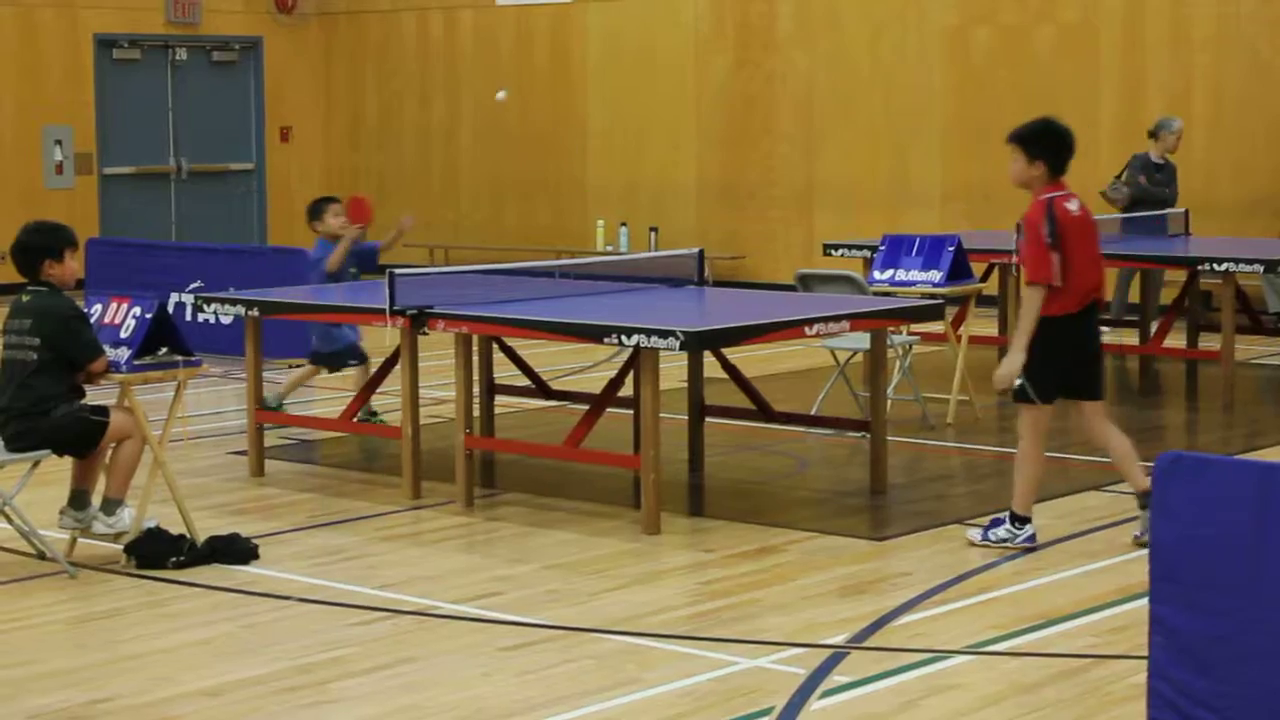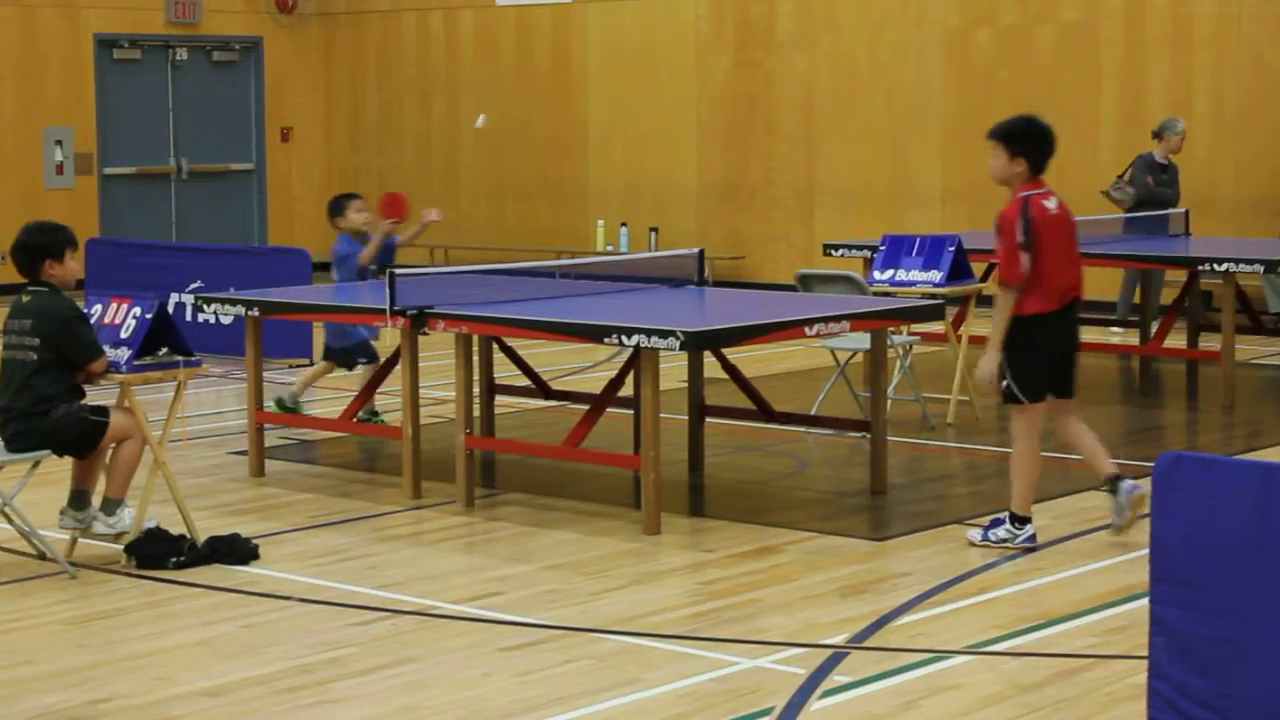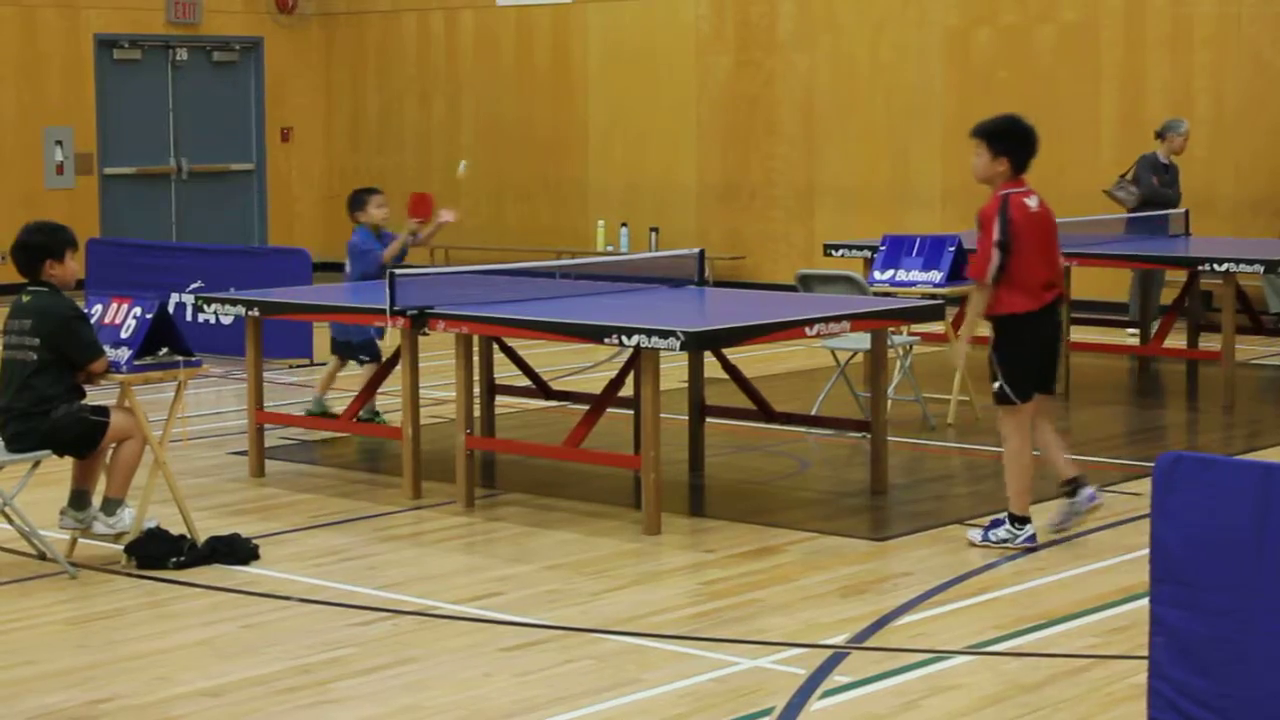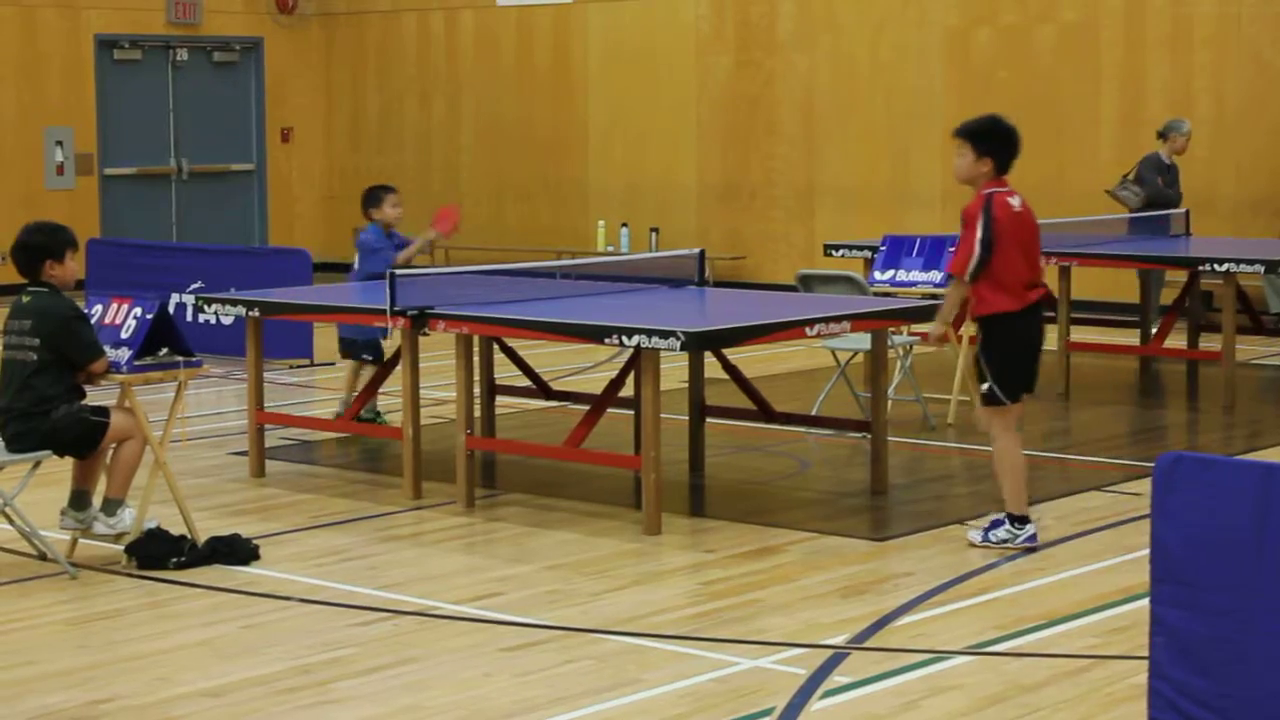
dt=0.1s
person 1, frame 1
left shoulder: (1039, 215)
right shoulder: (1075, 207)
left elbow: (1037, 287)
right elbow: (1090, 273)
left wrist: (1017, 350)
left hip: (1052, 331)
right hip: (1084, 325)
left knee: (1030, 429)
right knee: (1097, 422)
left ankle: (1018, 524)
right ankle: (1152, 502)
person 1, frame 2
left shoulder: (1016, 214)
right shoulder: (1055, 206)
left elbow: (1010, 287)
right elbow: (1067, 269)
left wrist: (993, 348)
left hip: (1032, 328)
right hip: (1063, 321)
left knee: (1023, 428)
right knee: (1065, 419)
left ankle: (1017, 524)
right ankle: (1119, 483)
person 1, frame 3
left shoulder: (997, 211)
right shoulder: (1037, 204)
left elbow: (983, 282)
right elbow: (1054, 267)
left wrist: (964, 336)
left hip: (1017, 325)
right hip: (1047, 320)
left knee: (1013, 428)
right knee: (1035, 417)
left ankle: (1017, 524)
right ankle: (1075, 487)
person 1, frame 4
left shoulder: (981, 209)
right shoulder: (1017, 204)
left elbow: (962, 277)
right elbow: (1031, 265)
left wrist: (942, 323)
left hip: (1003, 325)
right hip: (1026, 319)
left knee: (1001, 426)
right knee: (998, 420)
left ankle: (1019, 525)
right ankle: (1014, 515)
person 2, frame 1
right shoulder: (61, 309)
right elbow: (98, 364)
left wrist: (77, 373)
right wrist: (83, 371)
right hip: (42, 423)
left knee: (96, 424)
right knee: (133, 425)
left ankle: (78, 508)
right ankle: (110, 514)
person 2, frame 2
right shoulder: (60, 309)
right elbow: (98, 364)
left wrist: (77, 373)
right wrist: (82, 372)
right hip: (42, 423)
left knee: (96, 423)
right knee: (133, 425)
left ankle: (78, 509)
right ankle: (110, 514)
person 2, frame 3
right shoulder: (60, 309)
right elbow: (98, 365)
left wrist: (77, 373)
right wrist: (83, 370)
right hip: (42, 422)
left knee: (97, 424)
right knee: (133, 425)
left ankle: (78, 509)
right ankle: (110, 514)
person 2, frame 4
right shoulder: (60, 309)
right elbow: (98, 365)
left wrist: (76, 372)
right wrist: (83, 372)
right hip: (41, 423)
left knee: (97, 424)
right knee: (134, 425)
left ankle: (78, 509)
right ankle: (110, 515)
person 3, frame 1
left shoulder: (353, 248)
right shoulder: (321, 252)
left elbow: (380, 248)
right elbow: (330, 268)
left wrist: (399, 231)
right wrist: (347, 240)
right hip: (330, 321)
left knee: (315, 366)
right knee: (360, 362)
left ankle: (273, 401)
right ankle: (365, 413)
person 3, frame 2
left shoulder: (367, 241)
right shoulder: (343, 249)
left elbow: (400, 243)
right elbow: (362, 264)
left wrist: (423, 224)
right wrist: (380, 236)
left knee: (330, 364)
right knee: (371, 362)
left ankle: (290, 398)
right ankle: (367, 413)
person 3, frame 3
left shoulder: (383, 237)
right shoulder: (359, 243)
left elbow: (416, 241)
right elbow: (384, 259)
left wrist: (438, 224)
right wrist: (405, 234)
left knee: (340, 359)
right knee: (371, 361)
left ankle: (318, 403)
right ankle: (366, 412)
person 3, frame 4
left shoulder: (390, 236)
right shoulder: (370, 240)
left elbow: (416, 251)
right elbow: (395, 263)
left wrist: (433, 237)
right wrist: (421, 242)
left knee: (358, 361)
right knee: (373, 360)
left ankle: (346, 406)
right ankle: (368, 412)
person 4, frame 1
left shoulder: (1170, 167)
right shoulder: (1138, 161)
left elbow: (1171, 198)
right elbow: (1138, 190)
left wrist: (1150, 190)
right wrist: (1161, 194)
left hip: (1158, 226)
right hip: (1134, 223)
left knee: (1155, 275)
right knee: (1126, 272)
right ankle: (1114, 319)
person 4, frame 2
left shoulder: (1172, 168)
right shoulder: (1143, 161)
left elbow: (1174, 199)
right elbow: (1143, 191)
left wrist: (1153, 191)
right wrist: (1163, 194)
left hip: (1160, 226)
right hip: (1138, 225)
left knee: (1156, 276)
right knee: (1133, 273)
right ankle: (1121, 319)
person 4, frame 3
left shoulder: (1172, 168)
right shoulder: (1146, 161)
left elbow: (1175, 199)
right elbow: (1148, 191)
left wrist: (1159, 192)
right wrist: (1167, 195)
left hip: (1161, 226)
right hip: (1140, 224)
left knee: (1157, 275)
right knee: (1141, 272)
right ankle: (1134, 320)
person 4, frame 4
left shoulder: (1173, 168)
right shoulder: (1149, 162)
left elbow: (1176, 200)
right elbow: (1154, 192)
left wrist: (1164, 194)
right wrist: (1169, 195)
left hip: (1162, 227)
right hip: (1143, 226)
left knee: (1156, 275)
right knee: (1150, 271)
left ankle: (1151, 319)
